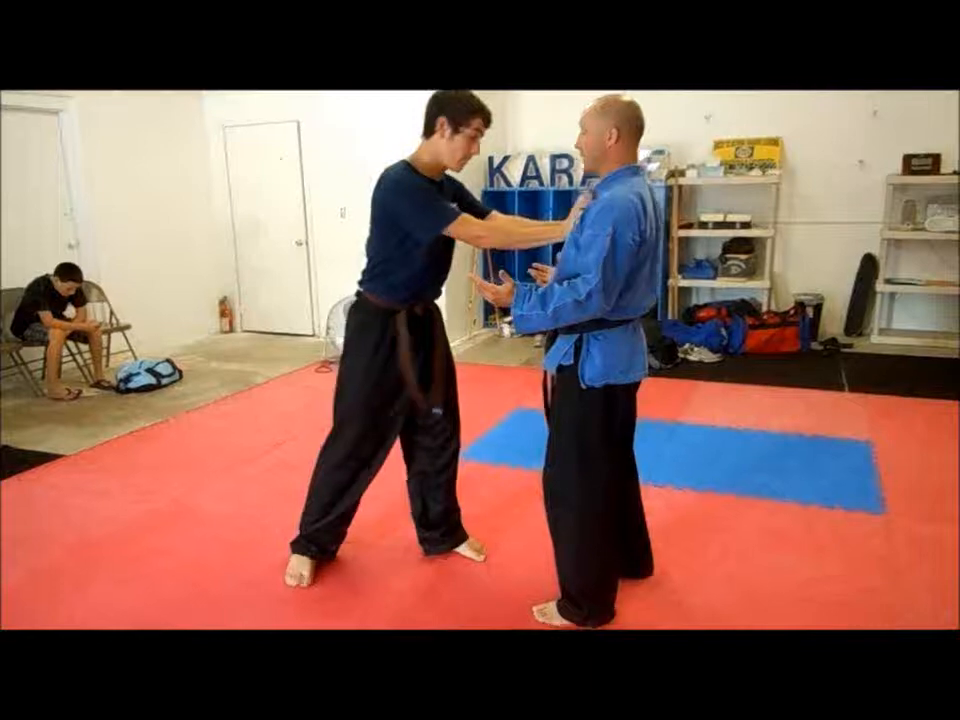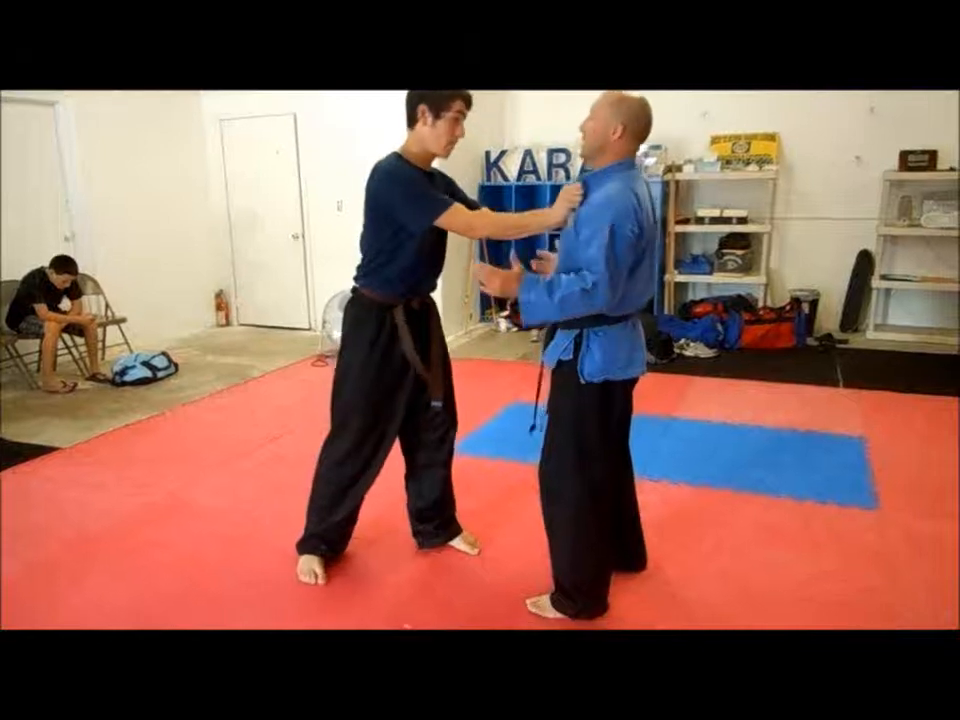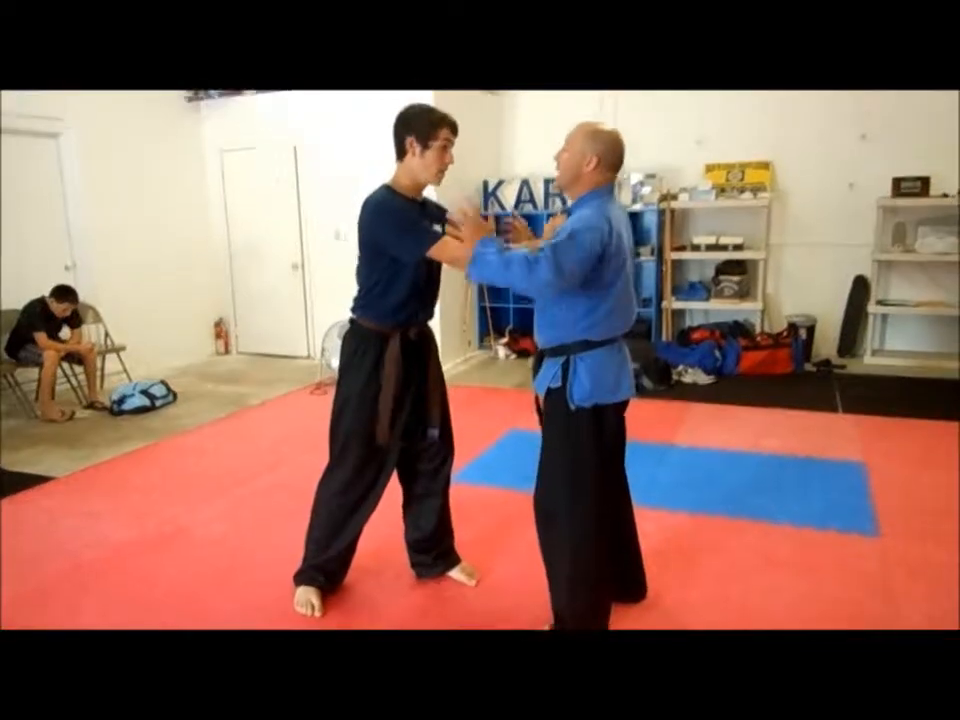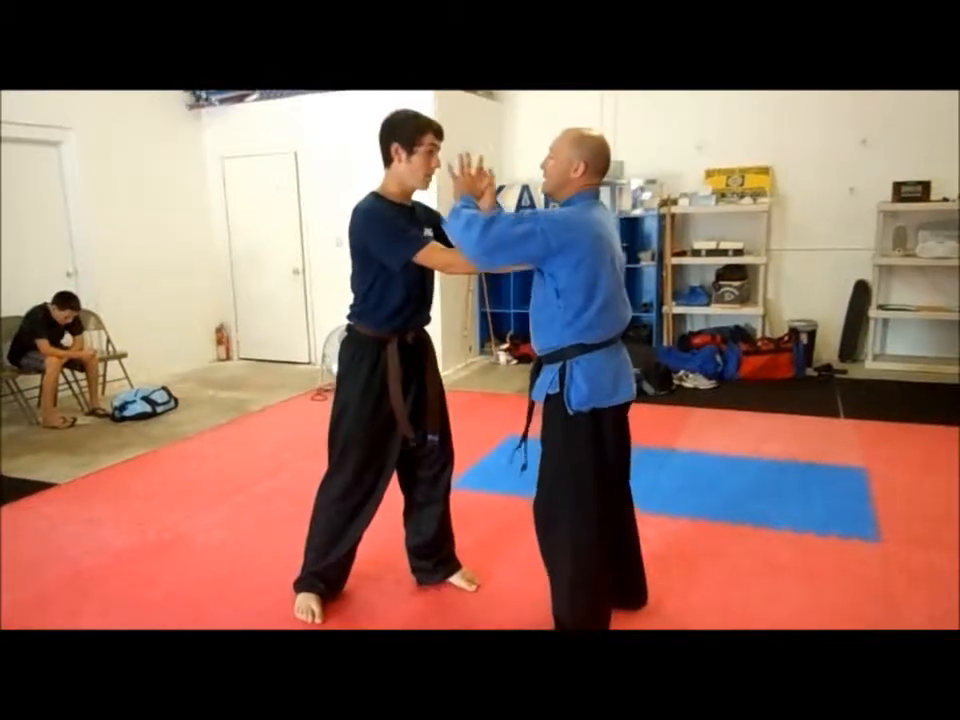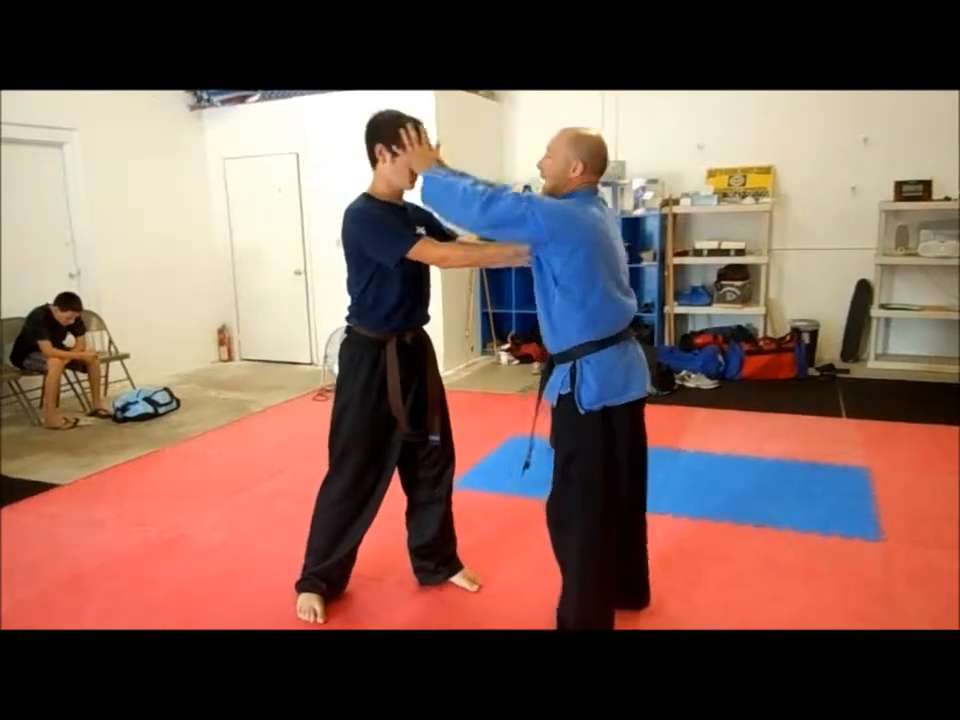
dt=0.3s
person 1, frame 1
left shoulder: (615, 205)
right shoulder: (635, 193)
left elbow: (592, 295)
left wrist: (520, 301)
right wrist: (561, 277)
left hip: (594, 354)
right hip: (616, 349)
left knee: (574, 479)
right knee: (611, 463)
left ankle: (586, 602)
right ankle: (629, 558)
person 1, frame 2
left shoulder: (614, 198)
right shoulder: (622, 187)
left elbow: (598, 288)
left wrist: (526, 289)
right wrist: (564, 266)
left hip: (591, 348)
right hip: (612, 343)
left knee: (570, 472)
right knee: (606, 458)
left ankle: (579, 595)
right ankle: (623, 551)
person 1, frame 3
left shoulder: (589, 222)
right shoulder: (606, 215)
left elbow: (545, 276)
left wrist: (483, 248)
right wrist: (534, 247)
left hip: (579, 375)
right hip: (601, 368)
left knee: (565, 500)
right knee: (603, 483)
left ankle: (579, 618)
right ankle: (622, 580)
person 1, frame 4
left shoulder: (567, 224)
right shoulder: (591, 218)
left elbow: (485, 245)
right elbow: (519, 237)
left wrist: (466, 200)
right wrist: (485, 203)
left hip: (578, 380)
right hip: (604, 371)
left knee: (566, 507)
right knee: (606, 491)
left ankle: (582, 618)
right ankle: (624, 588)
person 1, frame 5
left shoulder: (560, 217)
right shoulder: (592, 213)
left elbow: (483, 208)
right elbow: (503, 209)
left wrist: (430, 171)
right wrist: (441, 172)
left hip: (590, 378)
right hip: (619, 369)
left knee: (578, 505)
right knee: (618, 491)
left ankle: (585, 618)
right ankle: (627, 588)
person 2, frame 1
left shoulder: (447, 187)
right shoulder: (399, 184)
left elbow: (500, 221)
right elbow: (479, 235)
left wrist: (562, 227)
right wrist: (563, 230)
left hip: (422, 322)
right hip: (379, 326)
left knee: (437, 432)
right knee: (356, 438)
left ankle: (442, 531)
right ankle: (312, 544)
person 2, frame 2
left shoulder: (438, 182)
right shoulder: (392, 176)
left elbow: (487, 221)
right elbow: (470, 226)
left wrist: (548, 218)
right wrist: (551, 216)
left hip: (418, 315)
right hip: (376, 321)
left knee: (433, 425)
right knee: (356, 434)
left ankle: (435, 524)
right ankle: (318, 542)
person 2, frame 3
left shoulder: (431, 211)
right shoulder: (383, 208)
left elbow: (472, 251)
right elbow: (460, 256)
left hip: (416, 345)
right hip: (374, 350)
left knee: (430, 454)
right knee: (356, 465)
left ankle: (434, 554)
right ankle: (317, 573)
person 2, frame 4
left shoulder: (423, 215)
right shoulder: (373, 215)
left elbow: (467, 255)
right elbow: (446, 262)
left hip: (415, 349)
right hip: (371, 356)
left knee: (431, 460)
right knee: (354, 472)
left ankle: (435, 561)
right ankle: (316, 580)
person 2, frame 5
left shoulder: (415, 215)
right shoulder: (363, 216)
left elbow: (464, 248)
right elbow: (441, 256)
left wrist: (520, 247)
right wrist: (521, 249)
left hip: (414, 350)
right hip: (371, 357)
left knee: (432, 461)
right knee: (354, 472)
left ankle: (436, 561)
right ankle: (318, 580)
